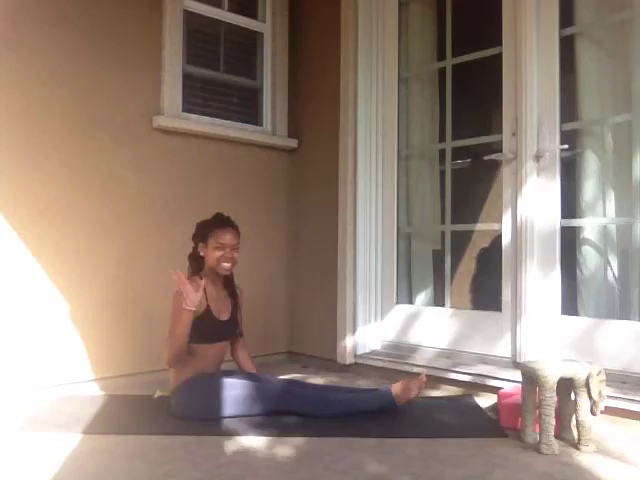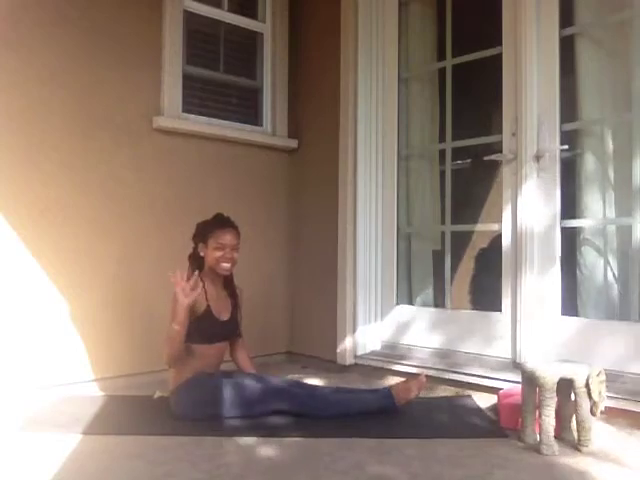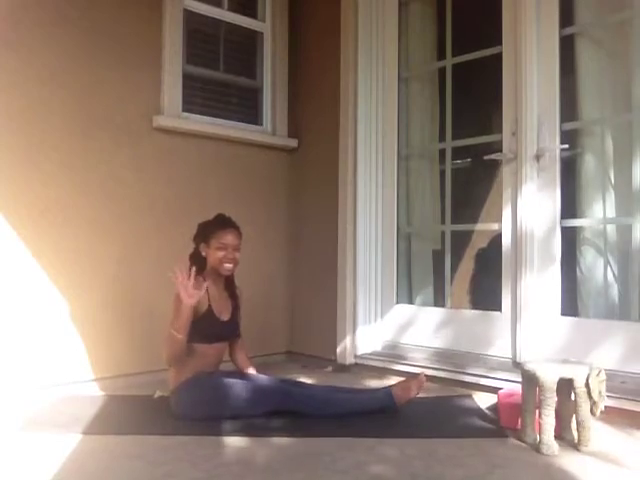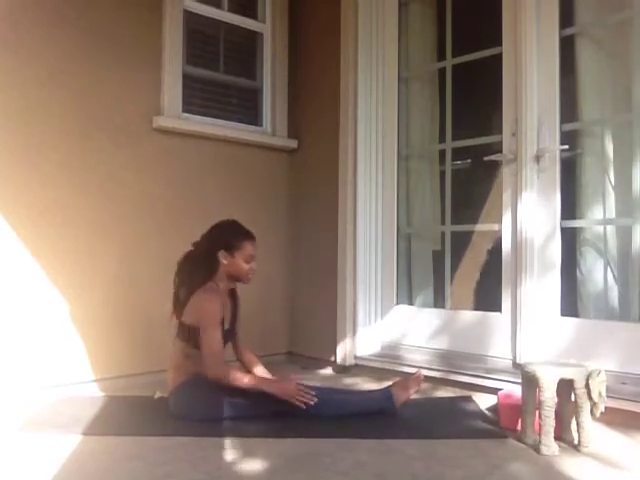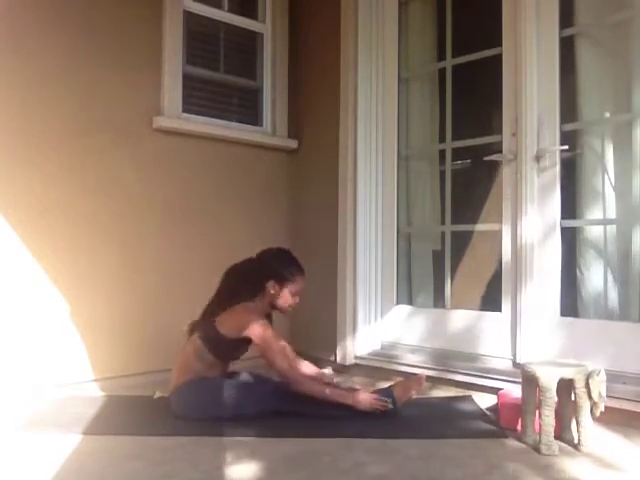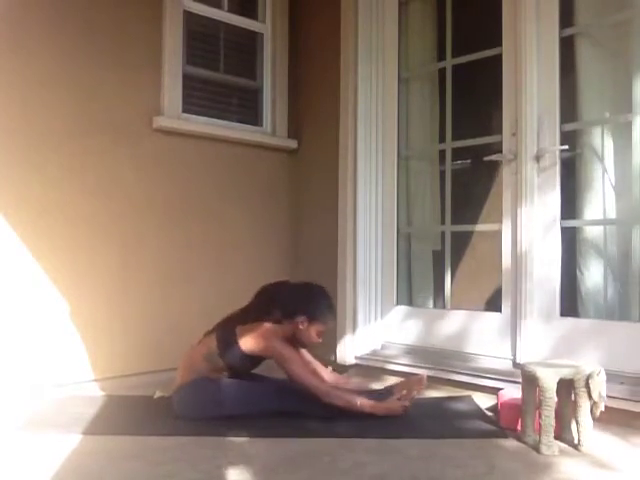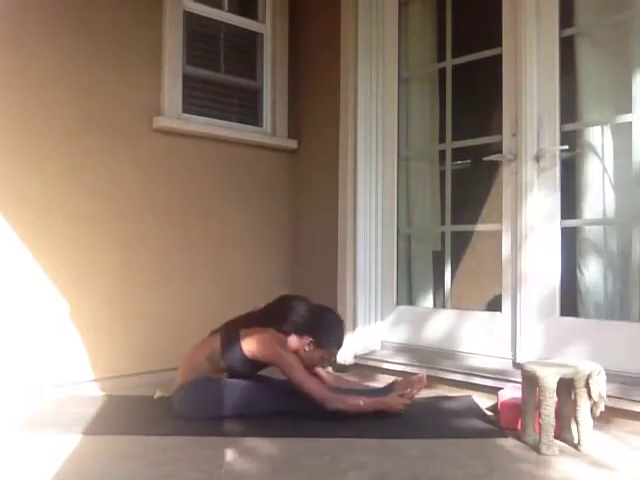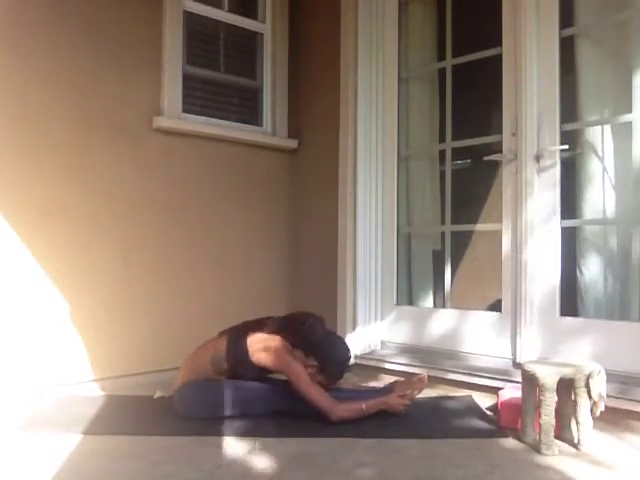
dt=0.4s
person 1, frame 1
left shoulder: (233, 293)
right shoulder: (190, 290)
right elbow: (171, 358)
left wrist: (260, 383)
right wrist: (189, 309)
left hip: (215, 381)
right hip: (191, 392)
left knee: (288, 387)
right knee: (284, 395)
left ankle: (385, 395)
right ankle: (388, 397)
person 1, frame 2
left shoulder: (233, 293)
right shoulder: (192, 290)
right elbow: (171, 359)
left wrist: (260, 385)
right wrist: (182, 307)
left hip: (213, 383)
right hip: (191, 392)
left knee: (288, 388)
right knee: (282, 395)
left ankle: (384, 396)
right ankle: (387, 398)
person 1, frame 3
left shoulder: (232, 293)
right shoulder: (193, 291)
right elbow: (171, 355)
left wrist: (259, 383)
right wrist: (187, 308)
left hip: (211, 383)
right hip: (191, 392)
left knee: (287, 387)
right knee: (283, 395)
left ankle: (384, 395)
right ankle: (387, 397)
person 1, frame 4
left shoulder: (228, 295)
right shoulder: (210, 299)
left elbow: (238, 351)
right elbow: (215, 369)
left wrist: (273, 381)
right wrist: (274, 387)
left hip: (204, 386)
right hip: (190, 395)
left knee: (285, 390)
right knee: (280, 399)
left ankle: (383, 397)
right ankle: (386, 399)
person 1, frame 5
left shoulder: (256, 312)
right shoulder: (250, 318)
left elbow: (294, 363)
right elbow: (293, 378)
left wrist: (341, 387)
right wrist: (352, 398)
left hip: (207, 385)
right hip: (192, 394)
left knee: (281, 391)
right knee: (283, 397)
left ankle: (386, 396)
right ankle: (387, 399)
person 1, frame 6
left shoulder: (280, 330)
right shoulder: (271, 338)
left elbow: (323, 375)
right elbow: (324, 393)
left wrist: (372, 392)
right wrist: (377, 406)
left hip: (213, 383)
right hip: (194, 394)
left knee: (291, 390)
right knee: (285, 398)
left ankle: (386, 395)
person 1, frame 7
left shoulder: (287, 336)
right shoulder: (276, 347)
left elbow: (326, 380)
right elbow: (330, 401)
left wrist: (377, 390)
right wrist: (381, 402)
left hip: (212, 383)
right hip: (194, 393)
left knee: (292, 391)
right knee: (285, 398)
person 1, frame 8
left shoulder: (295, 343)
right shoulder: (282, 355)
left elbow: (325, 389)
right elbow: (334, 411)
left wrist: (380, 392)
right wrist: (383, 403)
left hip: (212, 384)
right hip: (194, 393)
left knee: (295, 393)
right knee: (285, 398)
